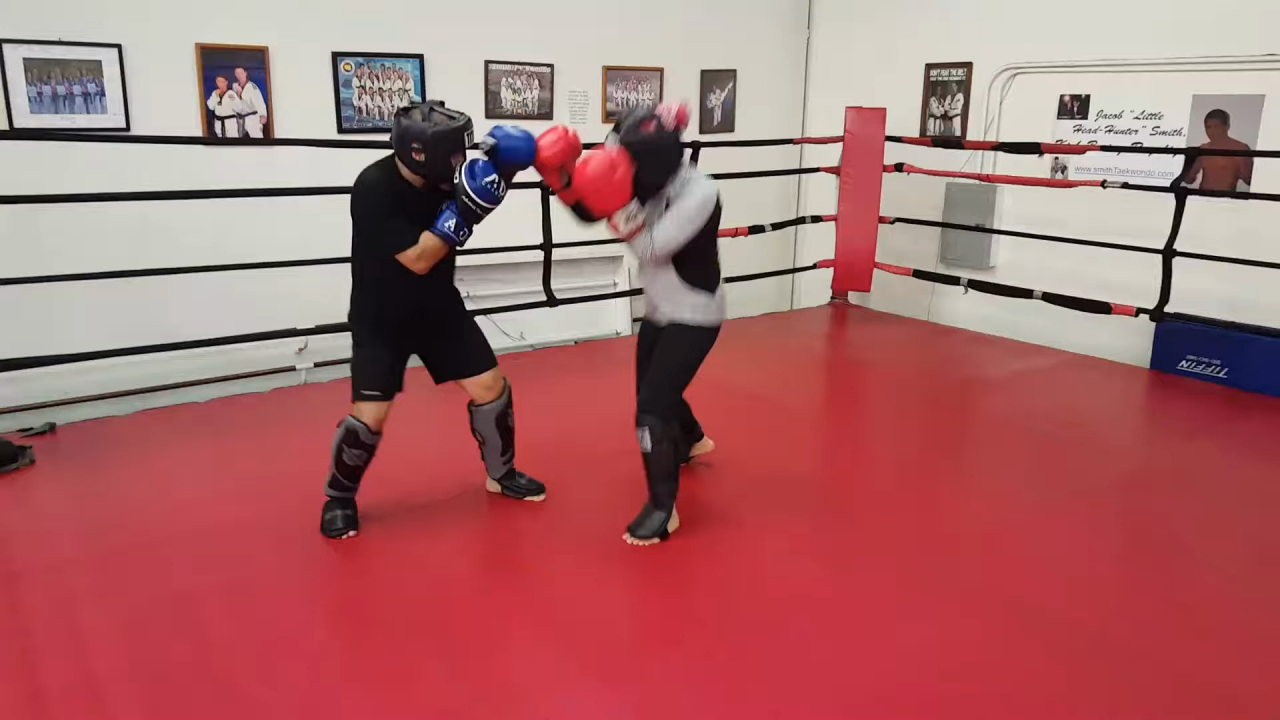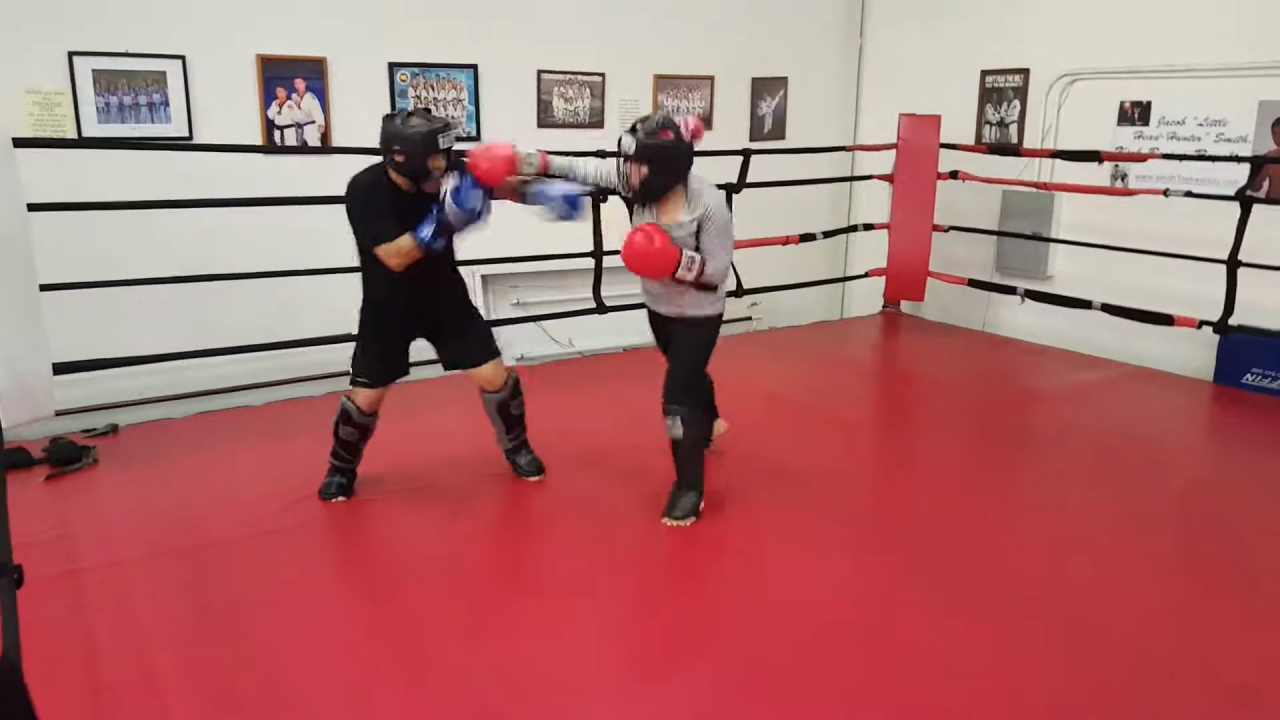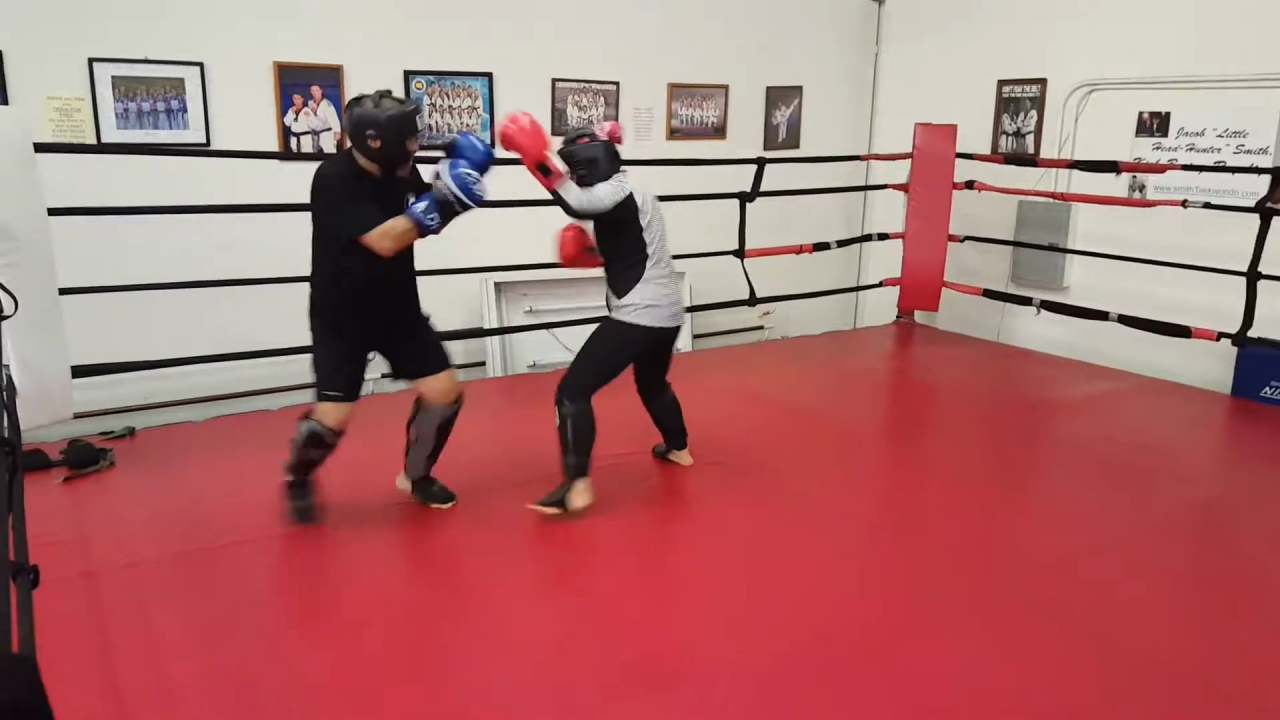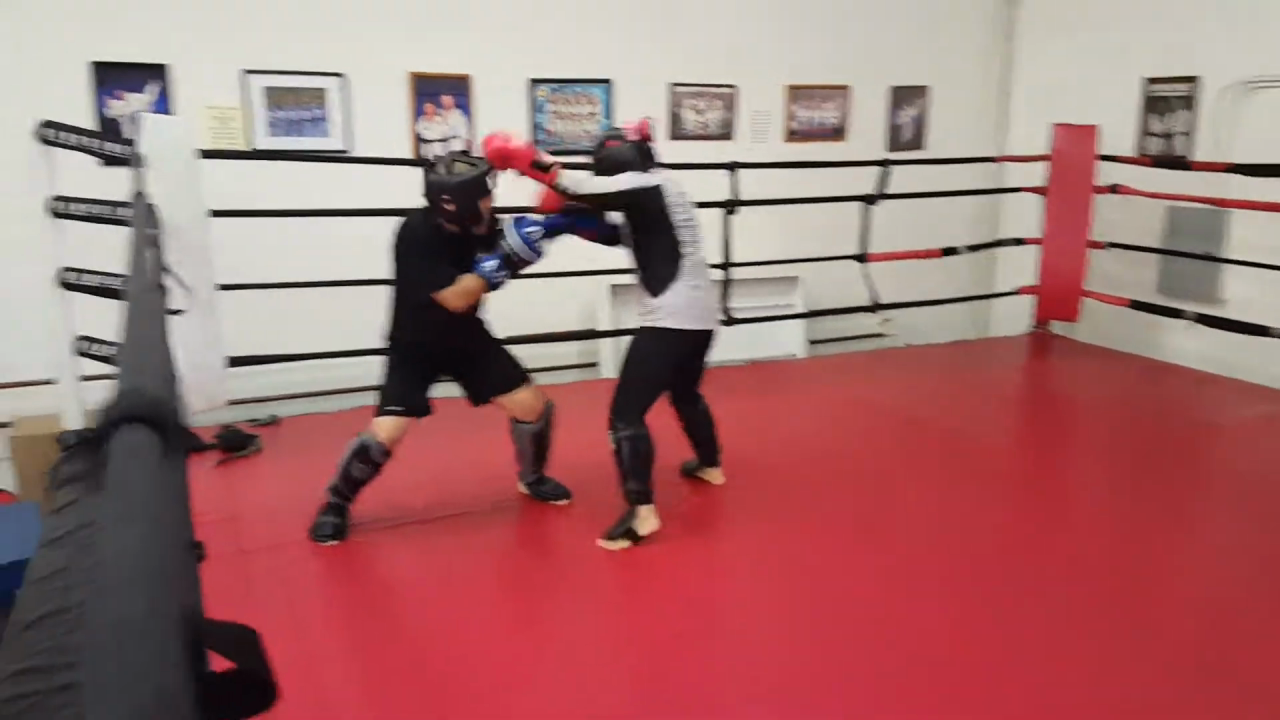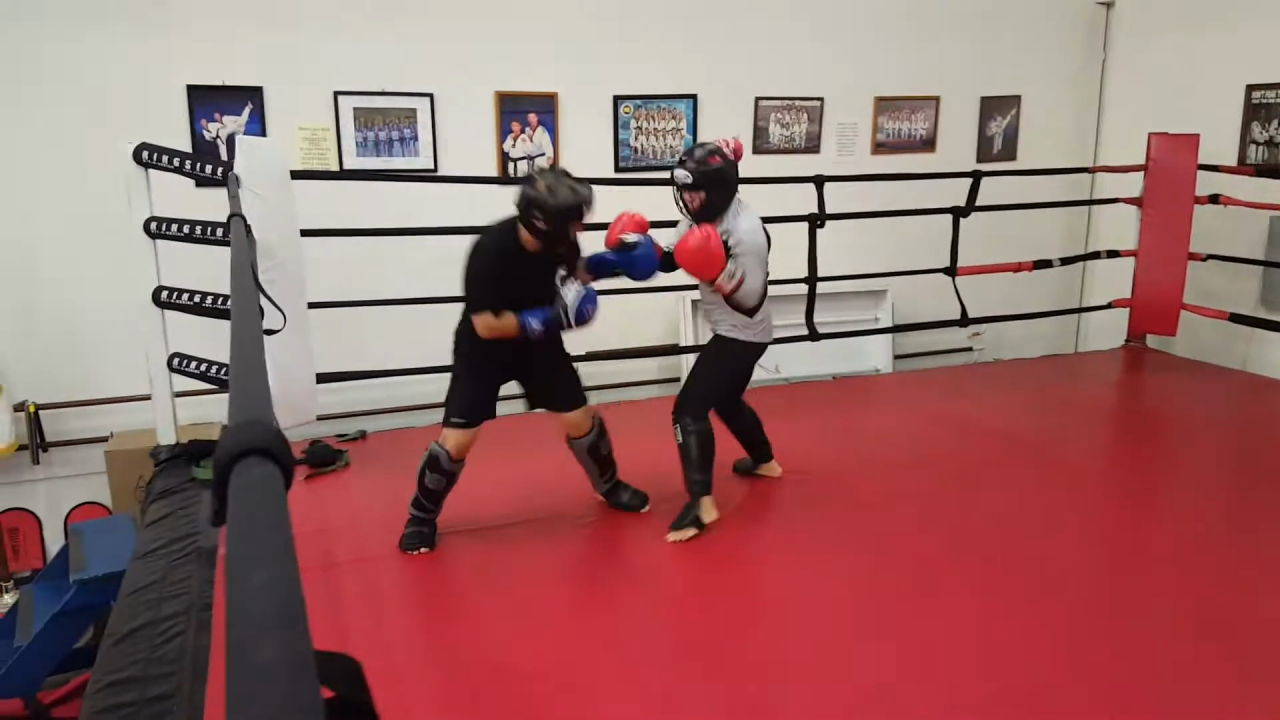
dt=1s
person 1, frame 1
left shoulder: (700, 192)
right shoulder: (646, 181)
left elbow: (651, 249)
right elbow: (590, 209)
left wrist: (619, 204)
right wrist: (562, 175)
left hip: (694, 317)
right hip: (658, 313)
left knee: (652, 408)
right knee: (655, 394)
left ankle: (662, 510)
right ankle: (694, 441)
person 1, frame 2
left shoulder: (709, 204)
right shoulder: (634, 181)
left elbow: (717, 272)
right elbow: (577, 171)
left wrist: (676, 261)
right wrist: (515, 161)
left hip: (699, 310)
right hip: (663, 304)
left knee: (678, 397)
right knee: (686, 370)
left ankle: (690, 490)
right ankle: (710, 423)
person 1, frame 3
left shoulder: (615, 191)
right shoulder: (634, 195)
left elbow: (577, 202)
left wrist: (538, 158)
right wrist: (594, 250)
left hip: (635, 316)
right hip: (666, 314)
left knee: (572, 390)
right knee: (652, 383)
left ankle: (575, 487)
right ankle: (677, 447)
person 1, frame 4
left shoulder: (645, 185)
right shoulder: (666, 192)
left elbow: (582, 189)
right elbow: (624, 234)
left wrist: (525, 159)
right wrist: (573, 209)
left hip: (669, 320)
right hip: (700, 317)
left knee: (627, 413)
right knee: (685, 393)
left ankle: (641, 513)
right ankle: (710, 465)
person 1, frame 5
left shoulder: (746, 228)
right shoulder: (706, 219)
left elbow: (749, 294)
right elbow: (671, 259)
left wrist: (715, 273)
right wrist: (641, 240)
left hip: (741, 334)
right hip: (738, 332)
left knee: (689, 410)
right knee: (727, 400)
left ankle: (702, 504)
right ankle: (765, 461)
person 2, frame 1
left shoulder: (439, 172)
right shoulder: (375, 188)
left elbow: (484, 182)
right elbow: (418, 259)
left wrist: (502, 164)
right wrist: (464, 210)
left hip: (438, 306)
right hip: (381, 316)
left knee: (489, 387)
right knee: (369, 416)
left ankle: (501, 473)
right ankle: (339, 495)
person 2, frame 2
left shoulder: (445, 175)
right shoulder: (367, 189)
left elbow: (498, 185)
right elbow: (395, 258)
left wrist: (541, 190)
right wrist: (442, 221)
left hip: (446, 298)
right hip: (389, 306)
left knee: (494, 377)
right knee: (364, 398)
left ankle: (516, 448)
right ankle: (342, 466)
person 2, frame 3
left shoulder: (398, 170)
right shoulder: (335, 179)
left elbow: (433, 212)
right elbow: (384, 242)
left wrist: (475, 164)
right wrist: (443, 194)
left hip: (399, 304)
right hip: (345, 312)
left knee: (442, 393)
right knee: (332, 417)
left ankle: (416, 476)
right ankle: (299, 478)
person 2, frame 4
left shoulder: (476, 221)
right shoulder: (416, 235)
left elbow: (526, 234)
right elbow: (456, 298)
left wrist: (563, 222)
right wrist: (503, 260)
left hip: (467, 339)
right hip: (414, 347)
left knee: (532, 406)
right knee: (384, 436)
left ankle: (532, 478)
right ankle: (336, 504)
person 2, frame 5
left shoulder: (557, 240)
right shoulder: (491, 251)
left elbow: (575, 270)
right elbow: (485, 326)
left wrist: (618, 259)
right wrist: (552, 317)
left hip: (537, 343)
right hip: (483, 350)
left knee: (583, 421)
right knee: (454, 440)
left ankle: (608, 485)
right ankle: (422, 515)
